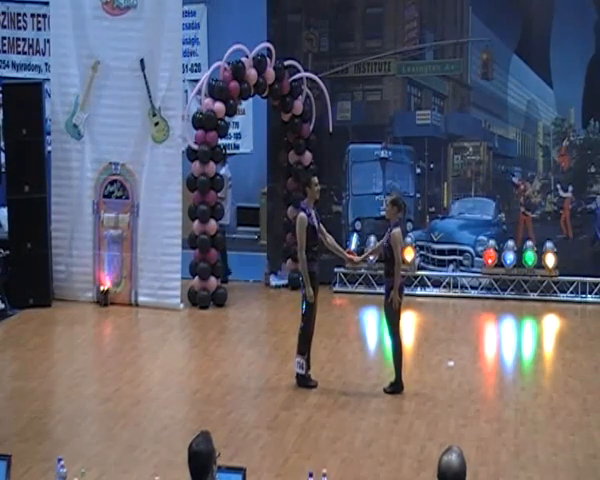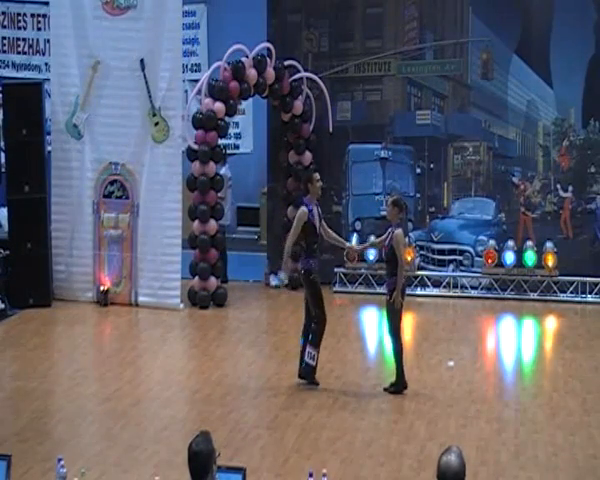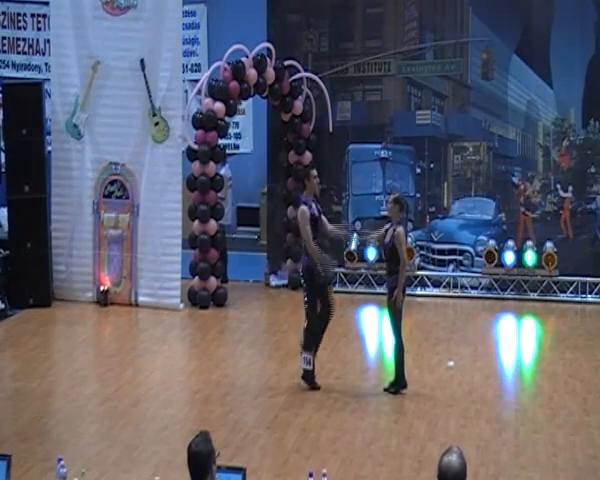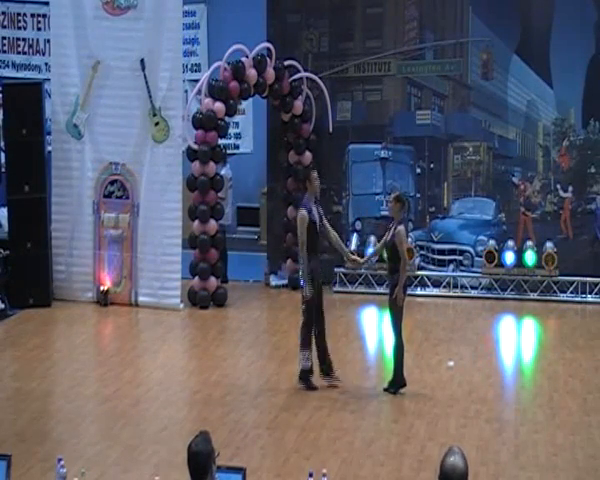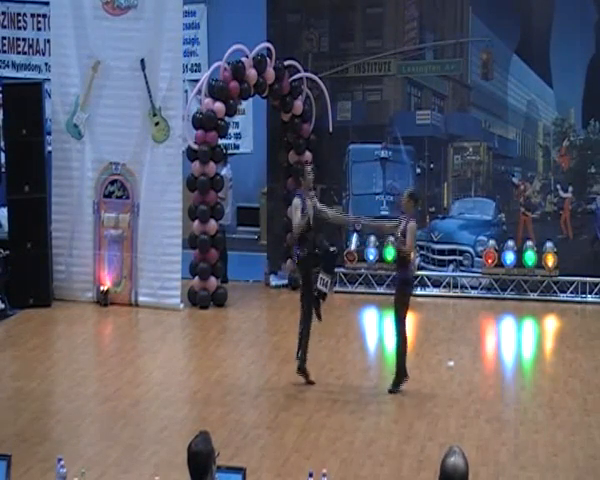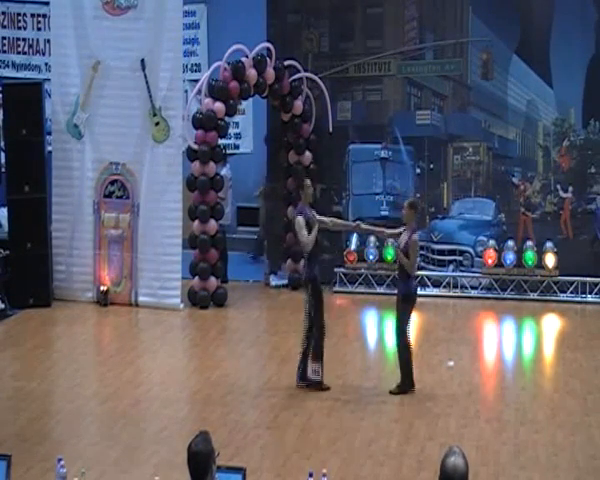
dt=0.4s
person 1, frame 1
left shoulder: (314, 212)
right shoulder: (303, 216)
left elbow: (326, 238)
right elbow: (301, 253)
left wrist: (345, 256)
right wrist: (307, 285)
left hip: (315, 270)
right hip: (308, 272)
left knee: (310, 322)
right knee: (307, 323)
left ankle: (305, 370)
right ankle: (301, 374)
person 1, frame 2
left shoulder: (317, 208)
right shoulder: (304, 211)
left elbow: (327, 233)
right elbow: (290, 240)
left wrist: (348, 247)
right wrist: (285, 267)
left hip: (314, 265)
right hip: (308, 267)
left knee: (310, 318)
right knee: (319, 317)
left ankle: (304, 368)
right ankle: (310, 367)
person 1, frame 3
left shoulder: (315, 205)
right shoulder: (303, 209)
left elbow: (327, 228)
right elbow: (309, 243)
left wrist: (344, 234)
right wrist: (325, 264)
left hip: (318, 264)
right hip: (310, 265)
left knee: (326, 311)
right knee: (312, 317)
left ankle: (310, 353)
right ankle: (308, 372)
person 1, frame 4
left shoulder: (317, 208)
right shoulder: (303, 212)
left elbow: (331, 234)
right elbow: (302, 248)
left wrist: (349, 255)
right wrist: (305, 282)
left hip: (316, 267)
right hip: (307, 269)
left knee: (319, 320)
right knee: (309, 319)
left ankle: (326, 370)
right ankle: (304, 374)
person 1, frame 5
left shoulder: (312, 201)
right shoulder: (297, 202)
left elbow: (329, 214)
right elbow: (296, 228)
left wrist: (352, 220)
right wrist: (309, 209)
left hip: (310, 258)
right hip: (303, 258)
left knee: (308, 311)
left ankle: (302, 364)
person 1, frame 6
left shoulder: (310, 214)
right shoulder: (300, 218)
left elbow: (329, 222)
right elbow: (307, 246)
left wrist: (352, 225)
right wrist: (316, 228)
left hip: (315, 269)
right hip: (311, 272)
left knee: (312, 325)
right knee: (318, 326)
left ankle: (303, 375)
right ankle: (314, 377)
person 2, frame 1
left shoulder: (396, 231)
right shoulder: (391, 230)
left elbow: (398, 263)
right elbow: (378, 247)
left wrist: (395, 290)
right wrist: (360, 259)
left hip: (394, 287)
right hip: (390, 285)
left knee: (394, 334)
right knee: (393, 333)
left ankle: (398, 382)
right ankle: (397, 380)
person 2, frame 2
left shoulder: (398, 232)
right shoulder: (391, 230)
left elbow: (402, 263)
right elbow: (378, 242)
left wrist: (398, 291)
right wrist: (359, 248)
left hip: (396, 287)
right hip: (391, 285)
left knee: (395, 334)
right knee: (392, 333)
left ankle: (400, 381)
right ankle: (399, 379)
person 2, frame 3
left shoulder: (398, 230)
right shoulder: (389, 228)
left elbow: (404, 261)
right elbow: (375, 238)
left wrist: (399, 288)
left hip: (397, 285)
right hip: (392, 283)
left knee: (398, 333)
right knee: (396, 333)
left ankle: (400, 381)
right ankle: (398, 379)
person 2, frame 4
left shoulder: (400, 230)
right shoulder: (393, 227)
left elbow: (405, 260)
right elbow: (380, 247)
left wrist: (399, 288)
right wrist: (363, 260)
left hip: (398, 284)
right hip: (393, 282)
left knee: (397, 332)
right knee: (395, 331)
left ankle: (398, 379)
right ankle: (397, 378)
person 2, frame 5
left shoulder: (411, 224)
right shoulder: (402, 222)
left elbow: (408, 250)
right elbow: (384, 226)
left wrist: (399, 241)
right wrist: (364, 223)
left hip: (405, 277)
right hip: (401, 276)
left knee: (399, 325)
right knee: (399, 324)
left ankle: (400, 373)
right ankle: (401, 372)
person 2, frame 6
left shoulder: (414, 238)
right shoulder: (404, 232)
left elbow: (411, 269)
right elbow: (385, 231)
left wrist: (399, 252)
right wrist: (365, 227)
left hip: (408, 290)
right hip: (403, 287)
left knee: (401, 334)
right knee: (402, 335)
left ankle: (405, 382)
right ankle: (408, 381)
person 3, frame 1
left shoulder: (223, 173)
right shoulder: (226, 171)
left elbow: (220, 196)
right hip: (223, 216)
left knee: (221, 246)
right knee: (221, 246)
left ankle: (223, 275)
right ankle: (225, 270)
person 3, frame 2
left shoulder: (223, 173)
right shoulder: (226, 170)
left elbow: (221, 196)
left hip: (220, 217)
right hip: (224, 216)
left knee: (221, 247)
right knee: (221, 247)
left ankle: (223, 276)
right ankle: (222, 275)
person 3, frame 3
left shoulder: (223, 173)
right shoulder: (226, 170)
left elbow: (221, 196)
right hip: (224, 216)
left knee: (221, 247)
right knee: (221, 247)
left ankle: (223, 276)
right ankle: (222, 275)
person 3, frame 4
left shoulder: (223, 173)
right shoulder: (226, 170)
left elbow: (221, 197)
left hip: (221, 217)
right hip: (224, 216)
left knee: (221, 248)
right knee: (221, 248)
left ankle: (223, 275)
right ankle: (222, 275)
person 3, frame 5
left shoulder: (223, 174)
right shoulder: (227, 170)
left elbow: (221, 197)
left hip: (221, 217)
right hip: (224, 216)
left knee: (221, 248)
right knee: (221, 248)
left ankle: (222, 275)
right ankle: (223, 275)
person 3, frame 6
left shoulder: (223, 173)
right shoulder: (226, 169)
left elbow: (221, 197)
left hip: (220, 217)
right hip: (223, 216)
left knee: (221, 248)
right knee: (221, 248)
left ankle: (223, 275)
right ankle: (223, 275)
